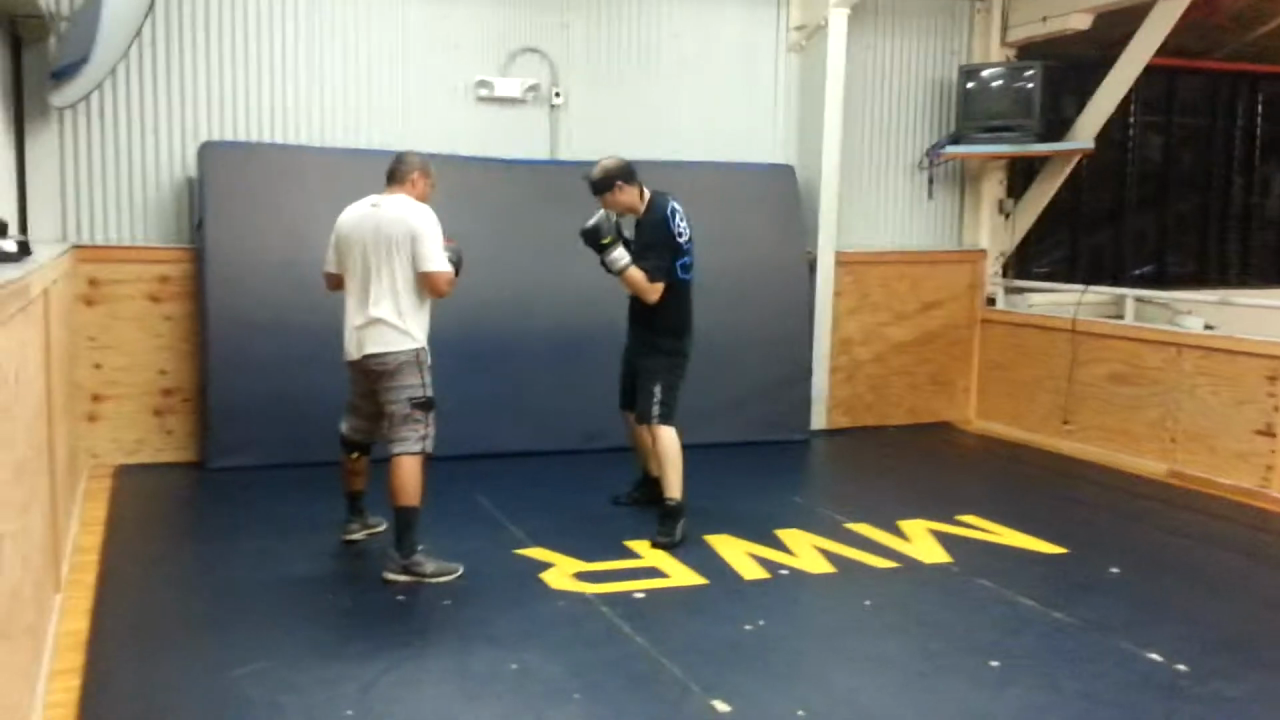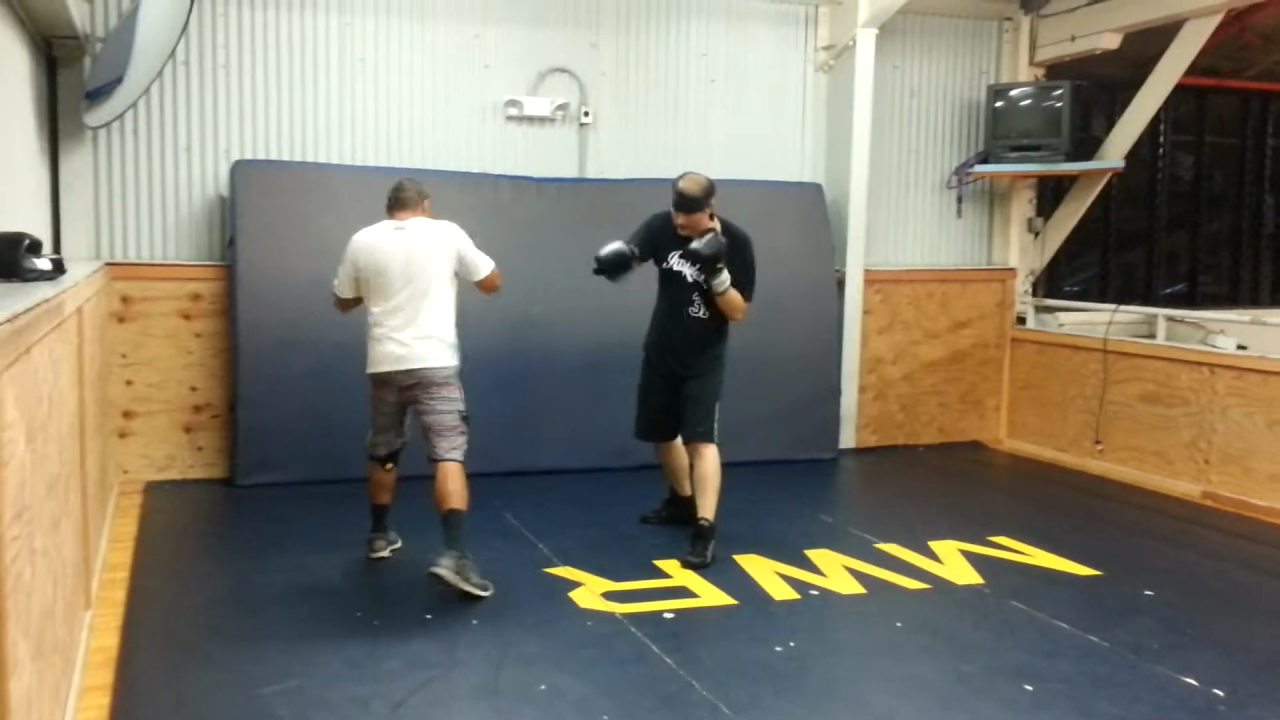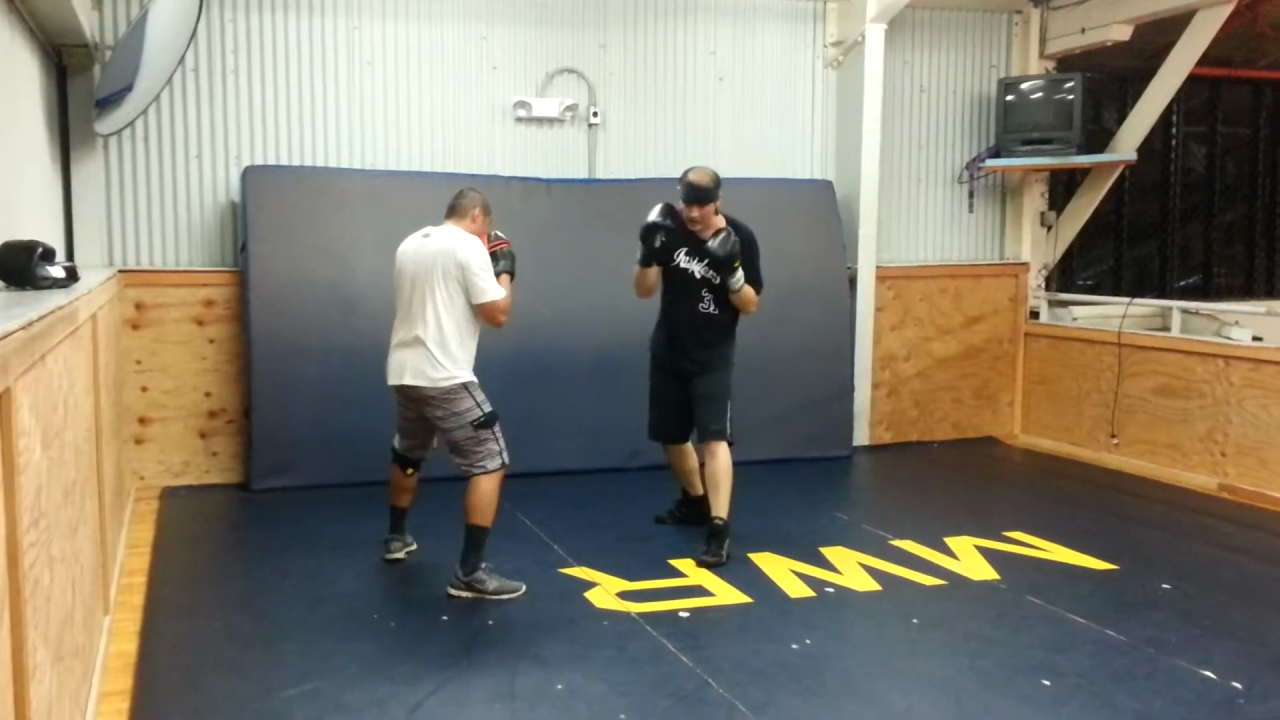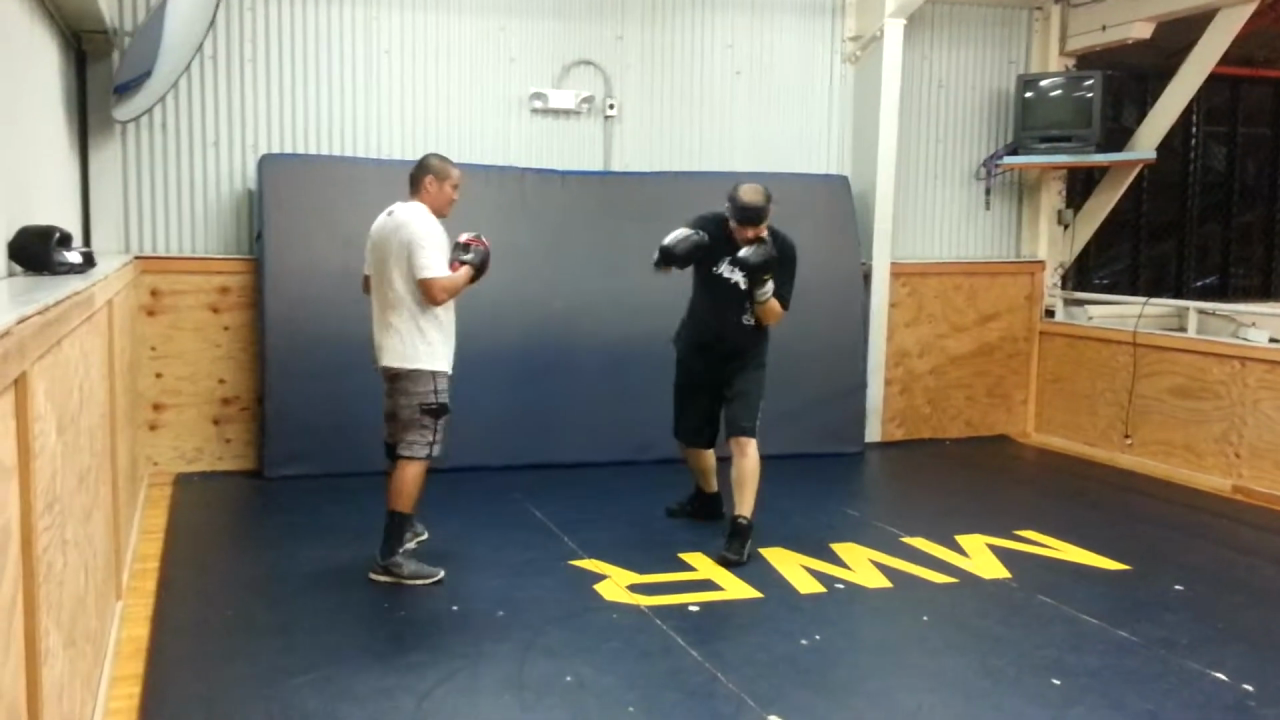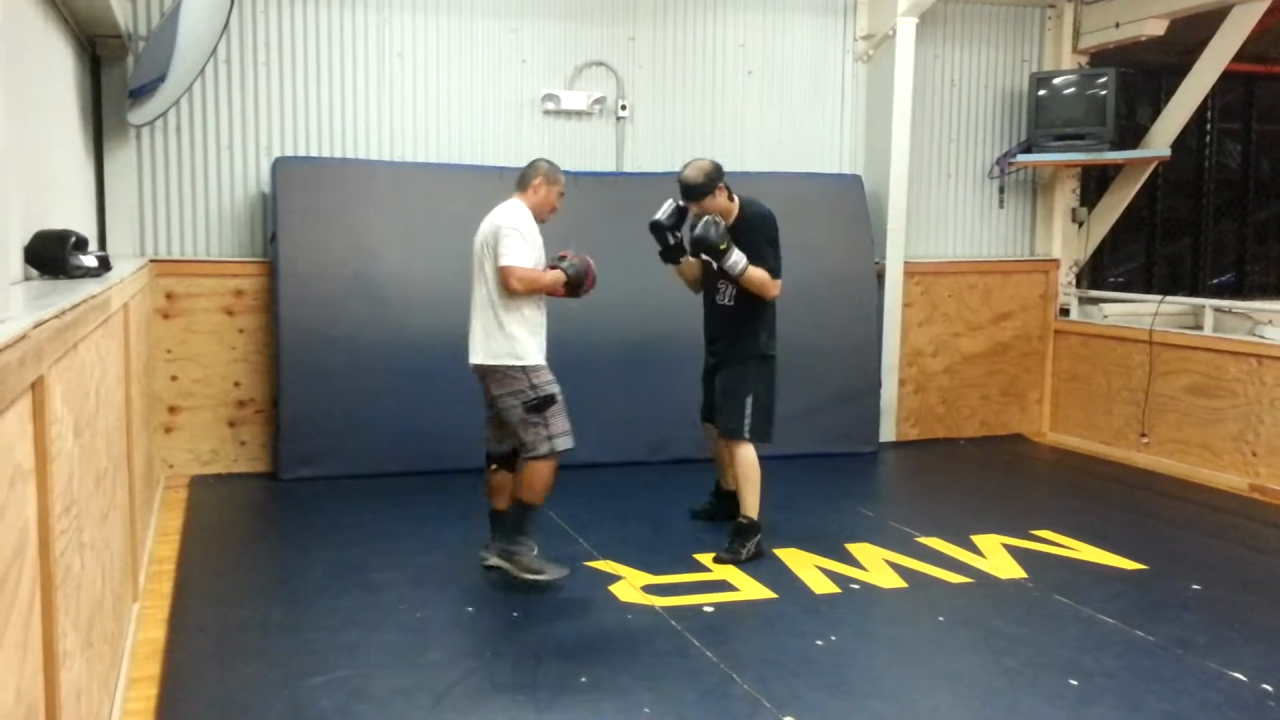
dt=1s
person 1, frame 1
left shoulder: (350, 216)
right shoulder: (418, 215)
left elbow: (334, 279)
right elbow: (439, 286)
right wrist: (449, 262)
left hip: (360, 345)
right hip: (400, 348)
left knee: (357, 436)
right knee: (410, 444)
left ankle: (355, 518)
right ankle: (404, 555)
person 1, frame 2
left shoulder: (363, 241)
right shoulder: (447, 233)
left elbow: (343, 302)
right elbow: (493, 283)
right wrist: (462, 260)
left hip: (385, 364)
right hip: (434, 363)
left knee: (383, 450)
right knee: (449, 454)
left ankle: (380, 535)
right ankle: (454, 555)
person 1, frame 3
left shoulder: (409, 245)
right shoulder: (468, 246)
right elbow: (497, 315)
right wrist: (505, 273)
left hip: (404, 373)
right hip: (445, 378)
left knee: (407, 456)
right knee: (489, 465)
left ankle: (396, 537)
right ankle: (470, 572)
person 1, frame 4
left shoulder: (384, 221)
right shoulder: (423, 224)
left elbow: (372, 283)
right elbow: (437, 291)
right wrist: (470, 264)
left hip: (394, 352)
right hip: (421, 356)
left knee: (401, 446)
right knee: (415, 452)
left ankle: (404, 525)
right ankle: (390, 556)
person 1, frame 5
left shoulder: (500, 219)
right shoulder: (515, 219)
right elbow: (516, 279)
left wrist: (550, 280)
right wrist: (562, 275)
left hip: (496, 353)
right hip: (511, 354)
left knee: (506, 450)
right knee: (547, 445)
left ankle: (501, 541)
right ankle: (514, 542)
person 2, frame 1
left shoulder: (656, 221)
right shoulder: (655, 205)
left elbow: (650, 292)
left wrist: (611, 249)
right wrist: (616, 244)
left hip: (663, 339)
right hip: (647, 334)
left knee: (656, 419)
right knee: (633, 411)
left ankle: (674, 510)
right ankle: (652, 482)
person 2, frame 2
left shoulder: (736, 242)
right shoulder: (662, 225)
left elbow: (738, 312)
right elbow: (625, 254)
left wrist: (716, 272)
right wrist: (615, 256)
left hip: (704, 359)
right hip: (661, 353)
left knee: (701, 440)
right knee: (661, 433)
left ankle: (705, 530)
right ankle: (682, 501)
person 2, frame 3
left shoulder: (742, 237)
right shoulder: (669, 227)
left elbow: (750, 306)
right elbow: (643, 290)
left wrist: (730, 268)
right wrist: (649, 249)
left hip: (712, 357)
right hip: (668, 353)
left knee: (713, 438)
right knee: (670, 437)
left ankle: (719, 528)
right ankle: (695, 501)
person 2, frame 4
left shoulder: (783, 249)
right shoulder: (709, 227)
left elbow: (773, 318)
right elbow: (682, 242)
left wrist: (761, 279)
right wrist: (672, 249)
left hip: (745, 360)
right hip: (697, 354)
left knee: (742, 439)
right knee: (691, 438)
left ankle: (741, 528)
right ankle: (707, 498)
person 2, frame 5
left shoulder: (758, 219)
right shoulder: (706, 222)
left elbow: (772, 288)
right elbow: (697, 283)
left wrist: (726, 252)
right wrist: (673, 248)
left hip: (749, 347)
right hip: (718, 343)
left knee: (739, 436)
right knee: (714, 425)
left ankle: (749, 530)
right ankle: (728, 496)
